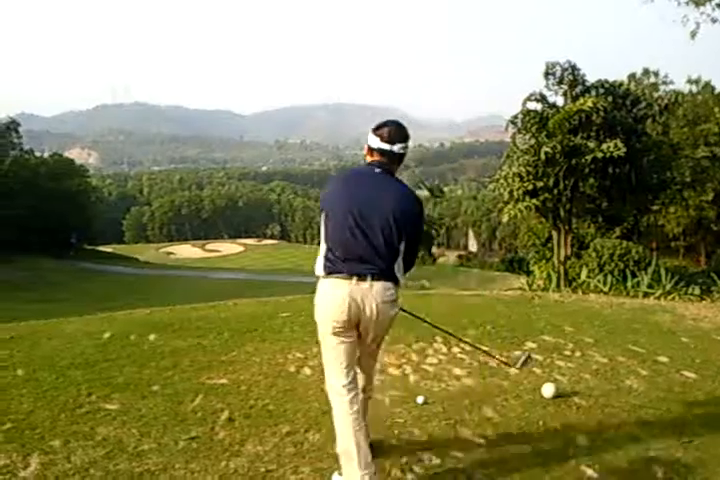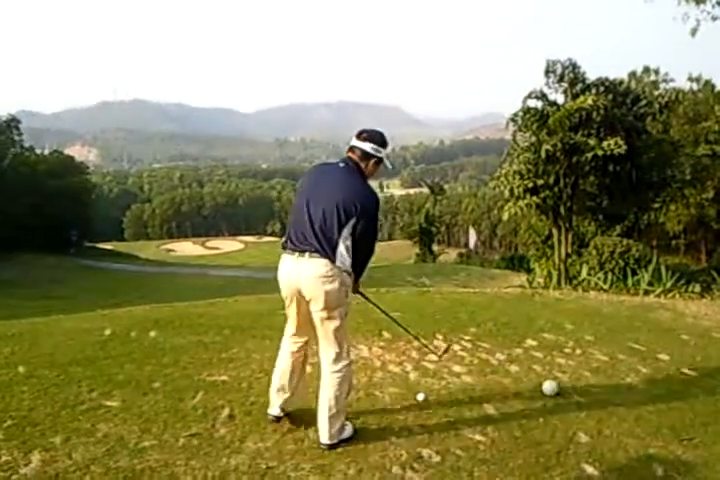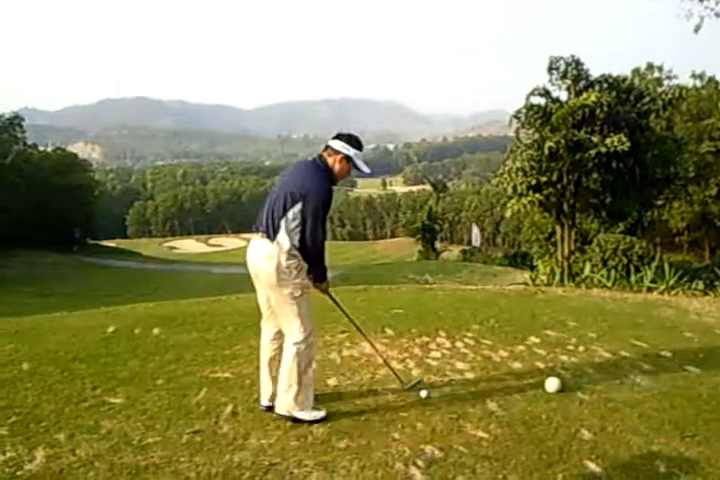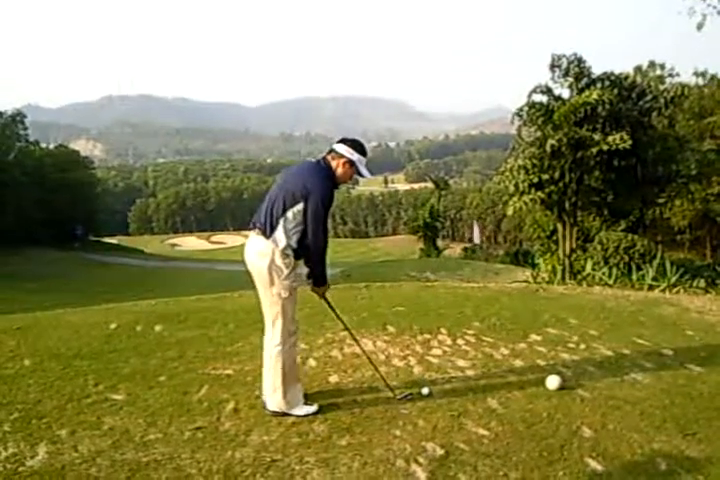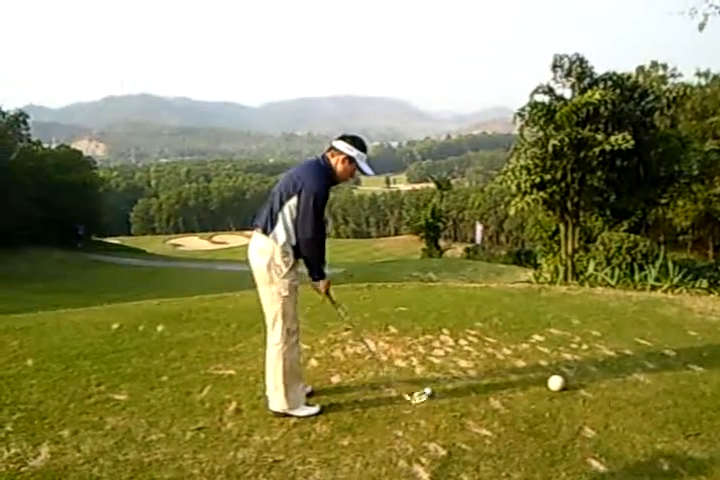
dt=0.5s
person 1, frame 1
left shoulder: (336, 185)
right shoulder: (409, 201)
right elbow: (409, 256)
left hip: (335, 290)
right hip: (380, 293)
left knee: (343, 385)
right knee: (363, 374)
right ankle: (353, 441)
person 1, frame 2
left shoulder: (314, 174)
right shoulder: (365, 196)
right elbow: (364, 246)
right wrist: (353, 278)
left hip: (290, 264)
right hip: (325, 272)
left knee: (295, 336)
right knee: (335, 355)
left ankle: (278, 403)
right ankle: (331, 430)
person 1, frame 3
left shoulder: (302, 169)
right shoulder: (319, 186)
right elbow: (313, 237)
left wrist: (311, 269)
right wrist: (320, 275)
left hip: (260, 250)
right hip: (278, 258)
left knee: (273, 327)
right knee: (299, 333)
left ankle: (271, 395)
right ankle: (292, 403)
person 1, frame 4
left shoulder: (304, 169)
right shoulder: (320, 186)
right elbow: (316, 238)
left wrist: (308, 269)
right wrist: (320, 279)
left hip: (259, 246)
right hip: (273, 255)
left knee: (278, 327)
right knee: (283, 331)
left ankle: (273, 391)
right ankle: (283, 400)
person 1, frame 5
left shoulder: (312, 172)
right shoulder: (315, 181)
left elbow: (314, 229)
right elbow: (307, 234)
left wrist: (319, 271)
right wrist: (318, 276)
left hip: (270, 250)
right hip: (274, 255)
left knee: (284, 326)
right knee: (284, 329)
left ankle: (282, 386)
right ankle: (285, 401)
